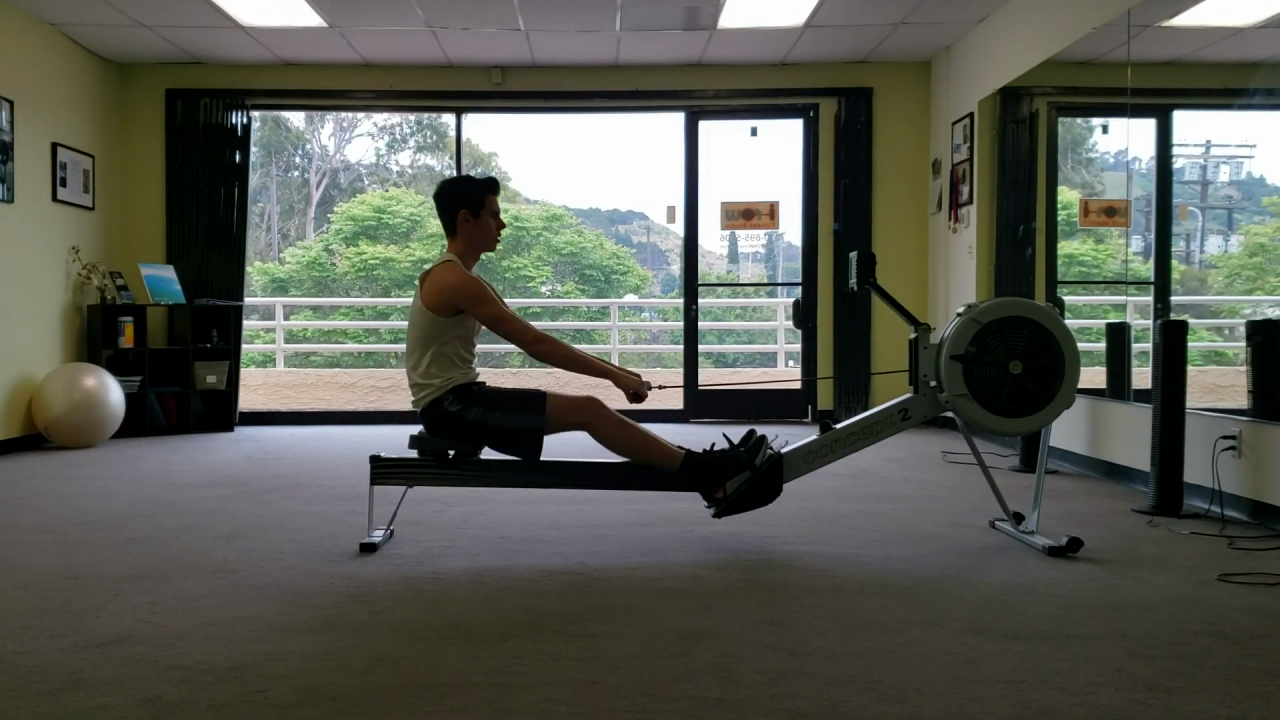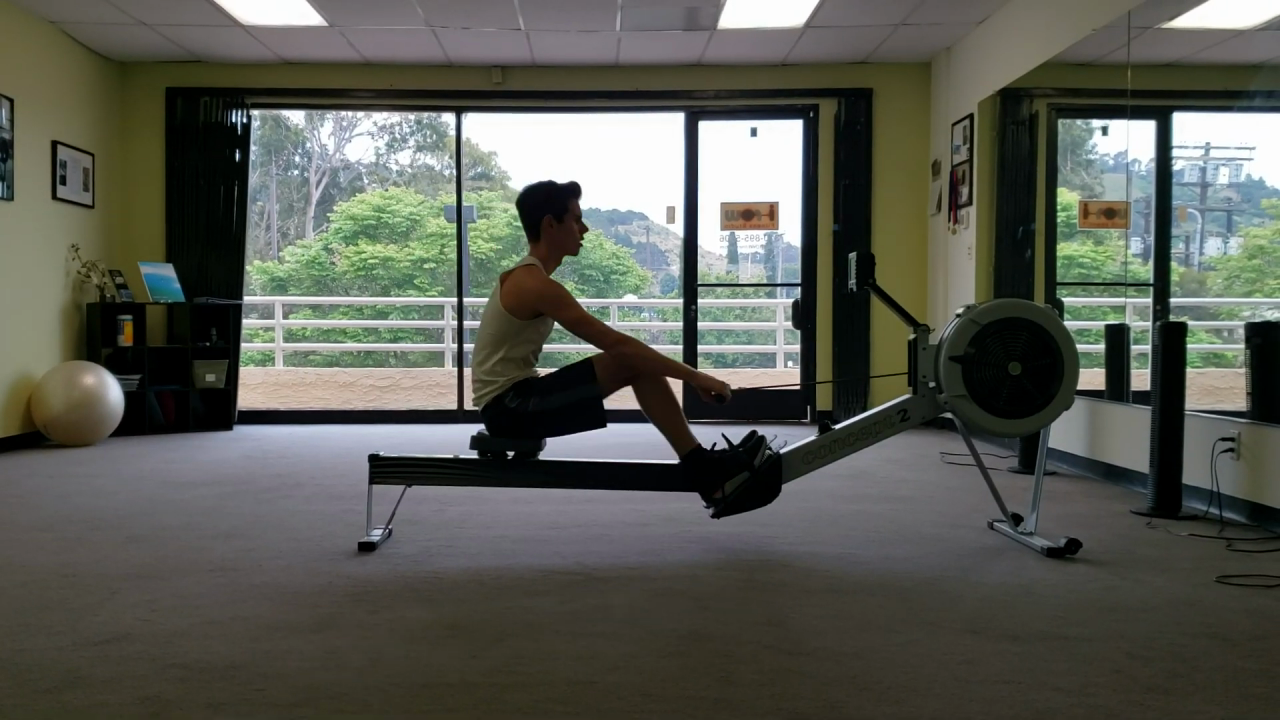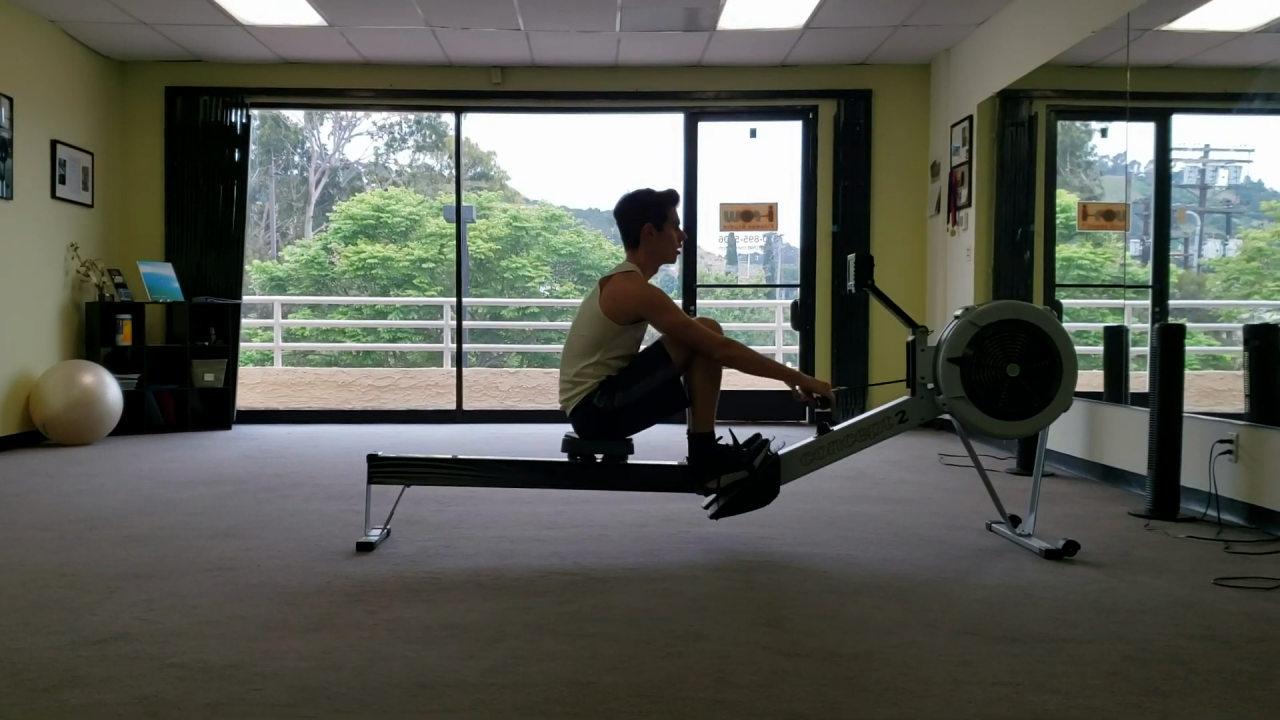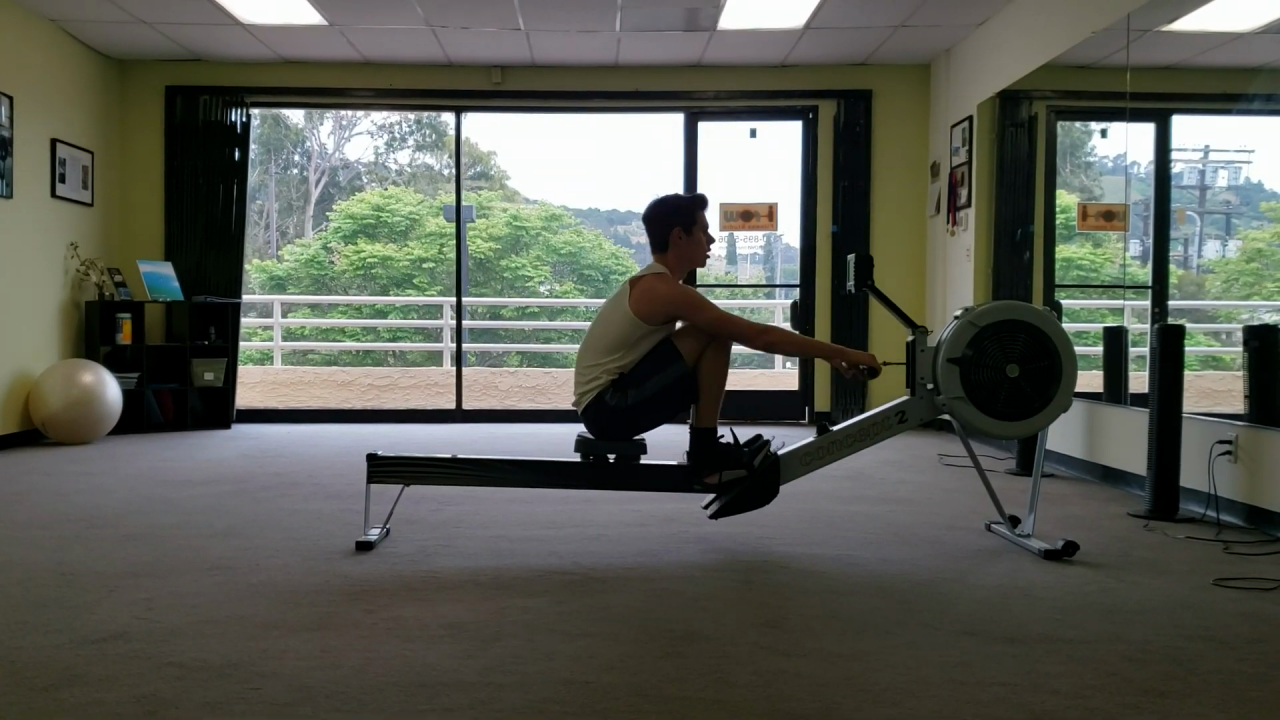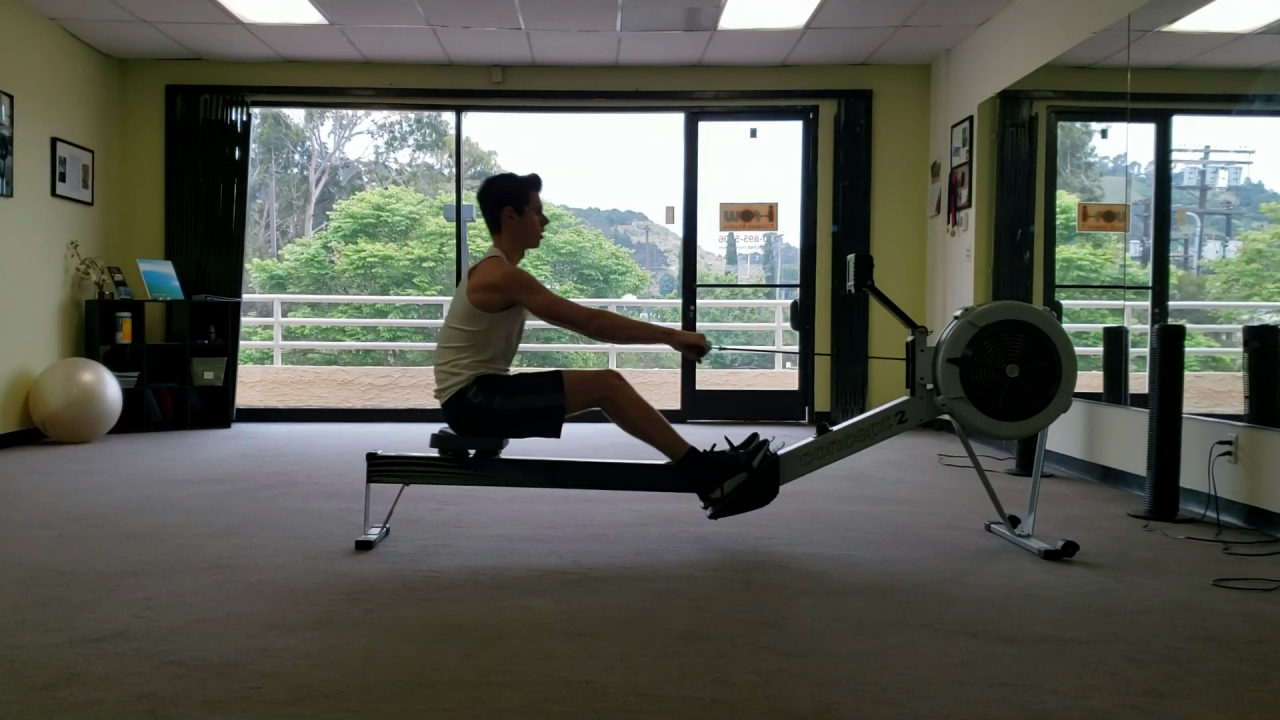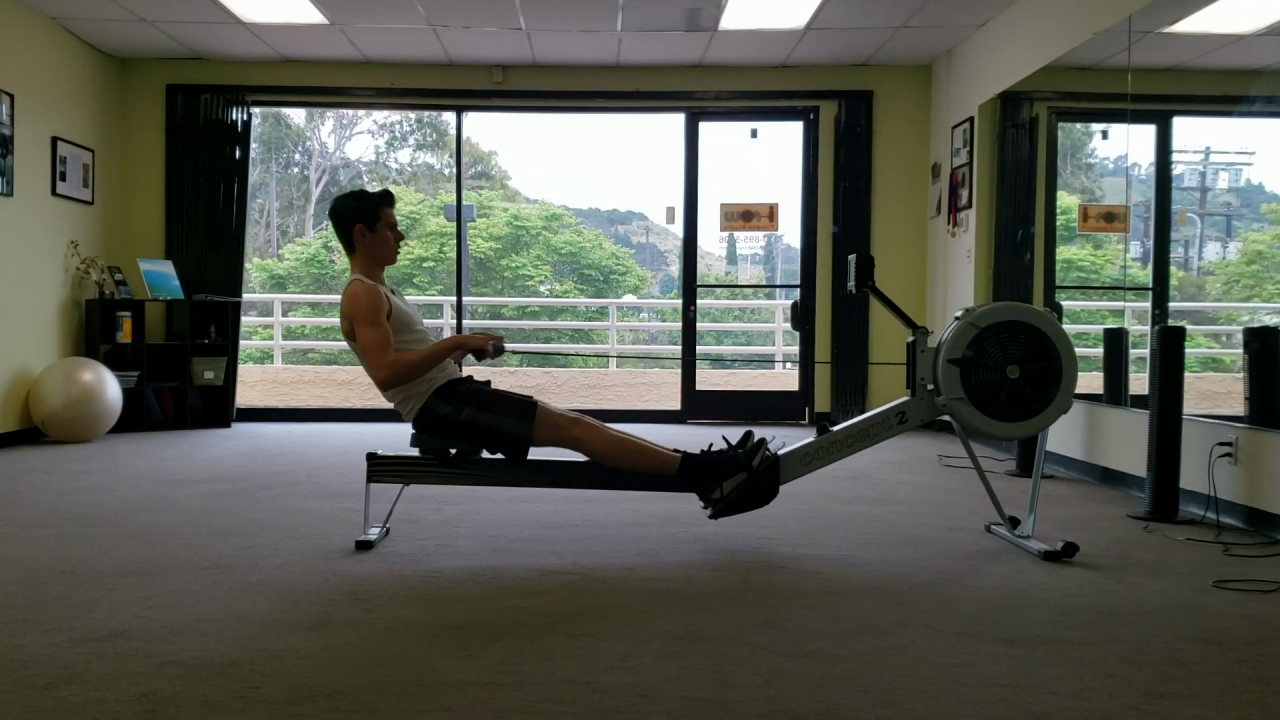
dt=0.4s
person 1, frame 1
left shoulder: (458, 277)
right shoulder: (453, 280)
left elbow: (533, 341)
right elbow: (536, 344)
left wrist: (612, 371)
right wrist: (617, 375)
left hip: (460, 401)
right hip: (449, 408)
left knee: (590, 408)
right knee: (588, 411)
left ankle: (701, 467)
right ankle: (704, 472)
person 1, frame 2
left shoulder: (529, 277)
right shoulder: (533, 284)
left elbow: (611, 345)
right elbow: (616, 344)
left wrist: (688, 374)
right wrist: (696, 378)
left hip: (516, 403)
right hip: (508, 410)
left knee: (641, 361)
right knee: (634, 360)
left ankle: (705, 466)
right ankle: (706, 467)
person 1, frame 3
left shoulder: (623, 282)
right shoulder: (634, 290)
right elbow: (721, 349)
right wrist: (798, 378)
left hip: (598, 404)
right hip: (596, 410)
left knee: (702, 335)
right knee: (707, 333)
left ankle: (710, 452)
right ankle: (707, 453)
person 1, frame 4
left shoulder: (653, 283)
right shoulder: (666, 291)
left elbow: (751, 335)
right elbow: (758, 336)
left wrist: (827, 353)
right wrist: (840, 352)
left hip: (611, 403)
right hip: (608, 408)
left knee: (719, 333)
right knee: (716, 335)
left ankle: (712, 459)
right ankle: (710, 454)
person 1, frame 5
left shoulder: (493, 271)
right shoulder: (500, 274)
left elbow: (578, 318)
right elbow: (587, 321)
left wrist: (658, 333)
right wrist: (673, 336)
left hip: (480, 395)
right hip: (471, 401)
left knee: (606, 385)
right knee: (608, 384)
left ankle: (701, 467)
right ankle: (705, 470)
person 1, frame 6
left shoulder: (379, 290)
right shoulder: (363, 295)
right elbow: (387, 374)
left wrist: (458, 345)
right wrist: (455, 344)
left hip: (454, 395)
right hip: (441, 406)
left knee: (576, 422)
right knee: (573, 430)
left ankle: (699, 467)
right ankle: (703, 475)
